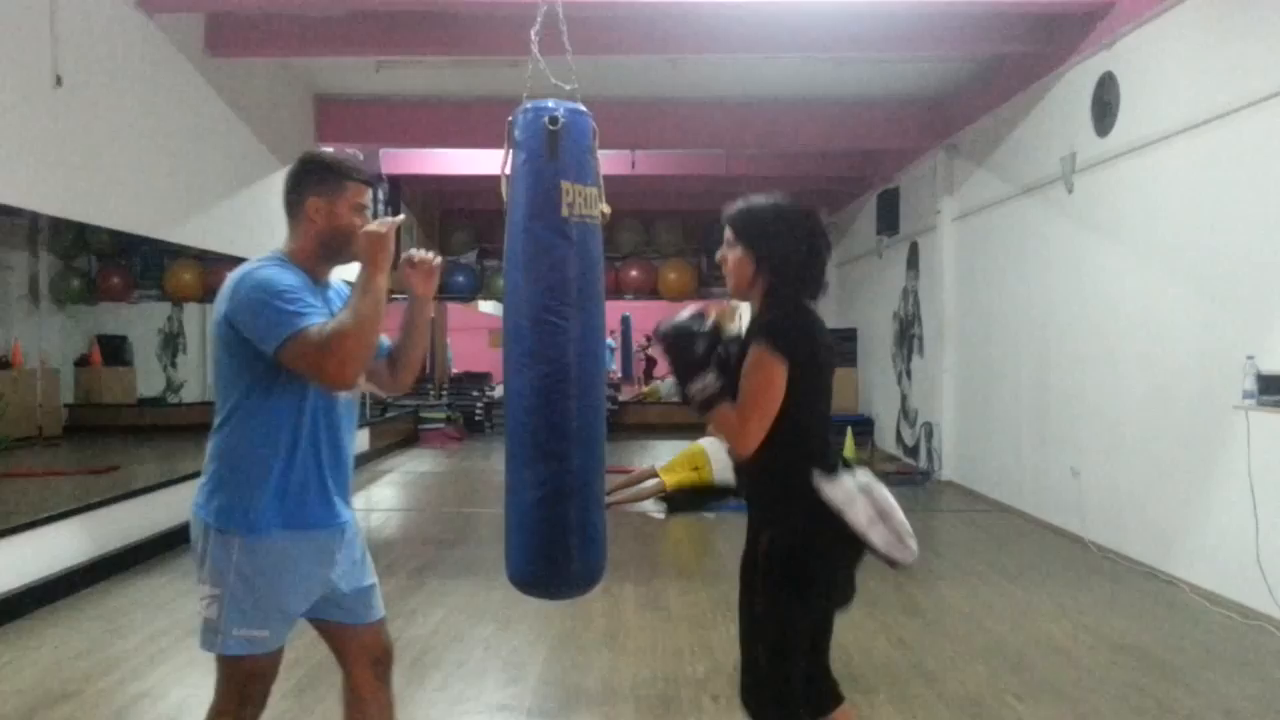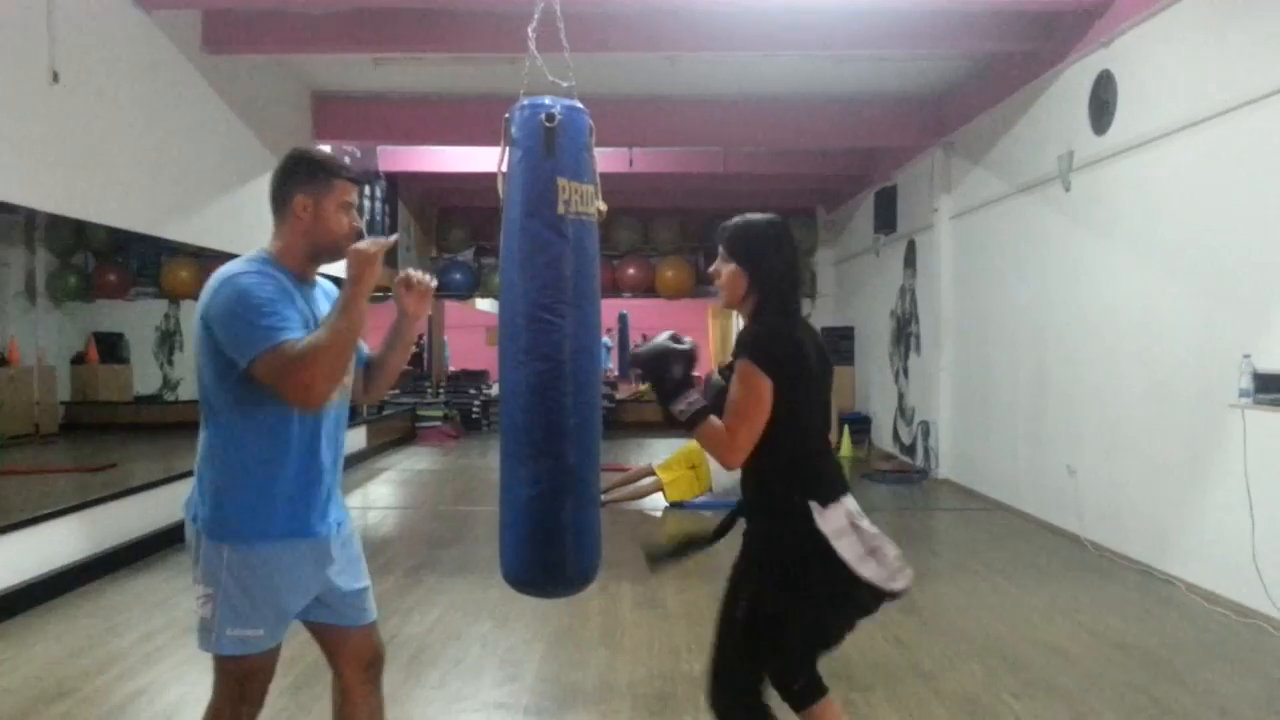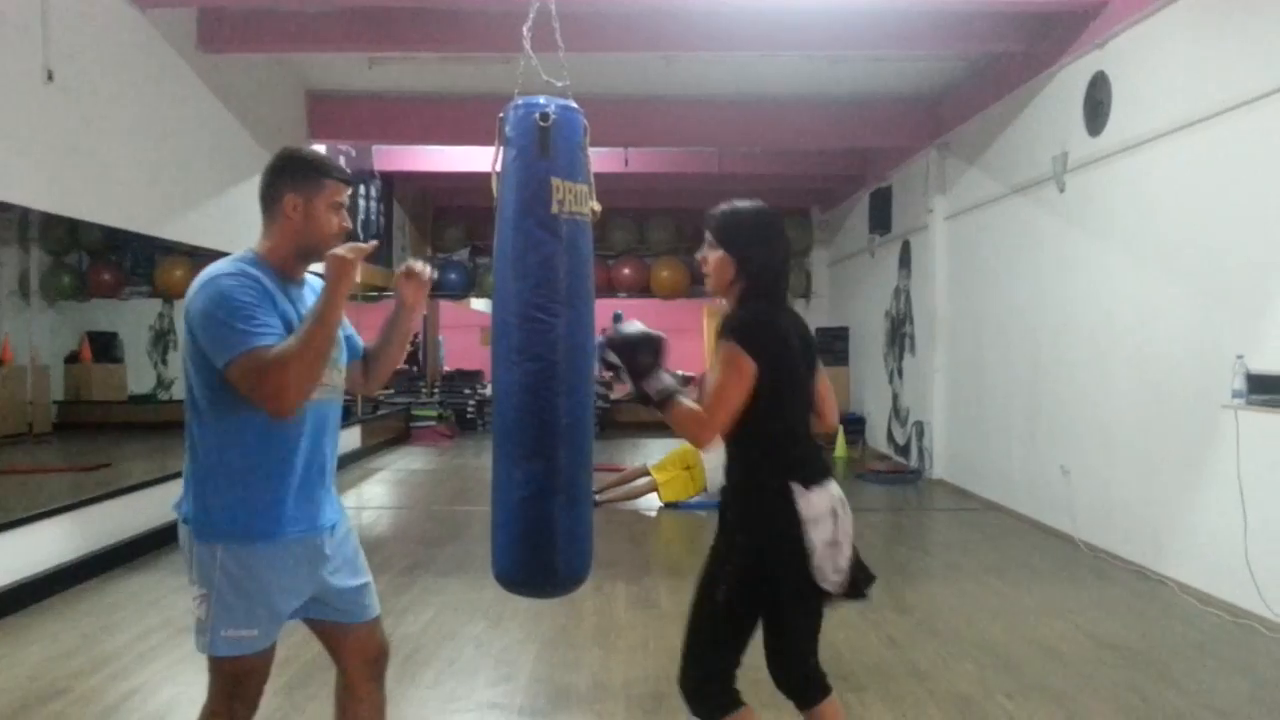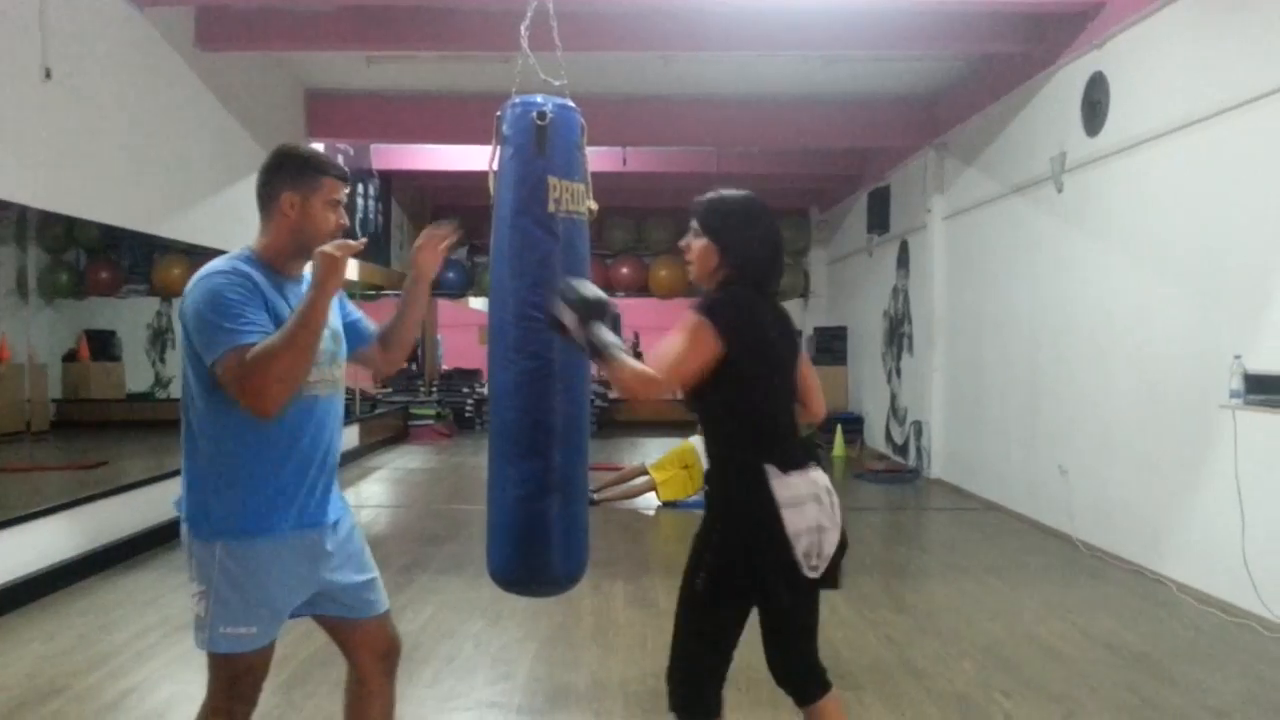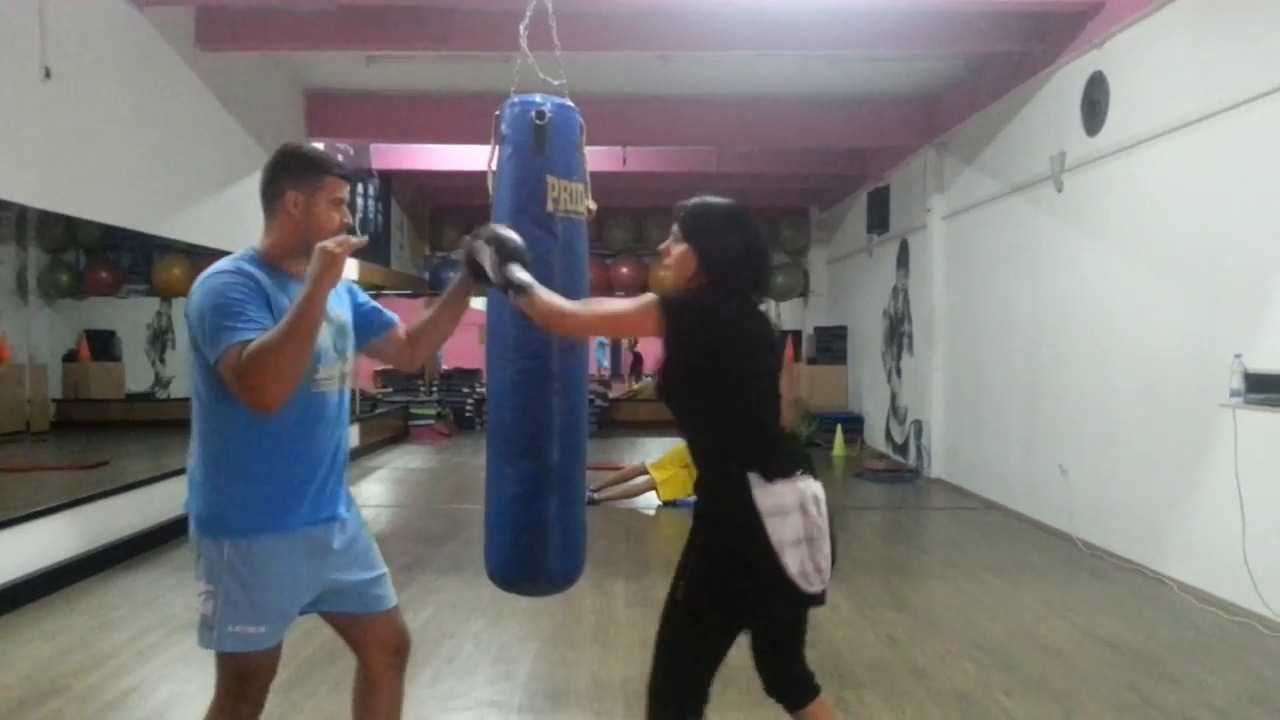
dt=0.1s
person 1, frame 1
left shoulder: (336, 291)
right shoulder: (260, 284)
left elbow: (396, 377)
right elbow: (339, 367)
left wrist: (422, 300)
right wrist: (375, 271)
left hip: (330, 523)
right hip: (255, 530)
left knee: (371, 661)
person 1, frame 2
left shoulder: (323, 293)
right shoulder: (242, 287)
left elbow: (368, 387)
right elbow: (308, 386)
left wrist: (411, 317)
right wrist: (358, 289)
left hip: (324, 525)
right hip: (247, 534)
left knee: (362, 663)
person 1, frame 3
left shoulder: (316, 290)
right shoulder: (227, 288)
left elbow: (366, 378)
right elbow: (280, 396)
left wrist: (407, 310)
right wrist: (337, 296)
left hip: (321, 523)
right hip: (241, 535)
left knee: (367, 656)
person 1, frame 4
left shoulder: (316, 285)
right shoulder: (223, 286)
left elbow: (384, 359)
right elbow: (263, 393)
left wrist: (420, 280)
right wrist: (322, 293)
left hip: (325, 520)
right hip: (242, 532)
left knee: (379, 652)
person 1, frame 5
left shoulder: (337, 290)
right shoulder: (226, 287)
left elbow: (410, 351)
right elbow: (264, 391)
left wrist: (467, 282)
right wrist: (317, 288)
left hip: (331, 518)
right hip: (249, 531)
left knee: (387, 647)
person 2, frame 1
left shoulder: (774, 327)
right shoulder: (799, 320)
left elbow: (743, 438)
left wrist: (696, 372)
right wrist: (714, 369)
left hip: (790, 520)
right hip: (812, 514)
right knee: (805, 676)
person 2, frame 2
left shoulder: (760, 342)
right shoulder: (799, 335)
left elbow: (732, 451)
left wrist: (677, 392)
left hip: (787, 528)
right hip: (815, 519)
right knee: (791, 671)
person 2, frame 3
left shoulder: (747, 326)
right shoulder: (788, 323)
left elbow: (704, 429)
right elbow: (825, 417)
left wrist: (648, 371)
left hip: (766, 512)
right hip: (808, 510)
left knee: (704, 677)
right knee: (794, 667)
person 2, frame 4
left shoulder: (721, 310)
right shoulder: (771, 316)
left elbow: (648, 385)
right elbow: (811, 409)
left wrist: (588, 326)
left hip: (746, 502)
right hip: (788, 503)
right knee: (796, 662)
person 2, frame 5
left shoulder: (687, 312)
right shoulder: (748, 321)
left elbow: (572, 318)
left wrist: (509, 268)
left hip: (741, 512)
right hip: (776, 508)
right knee: (786, 673)
